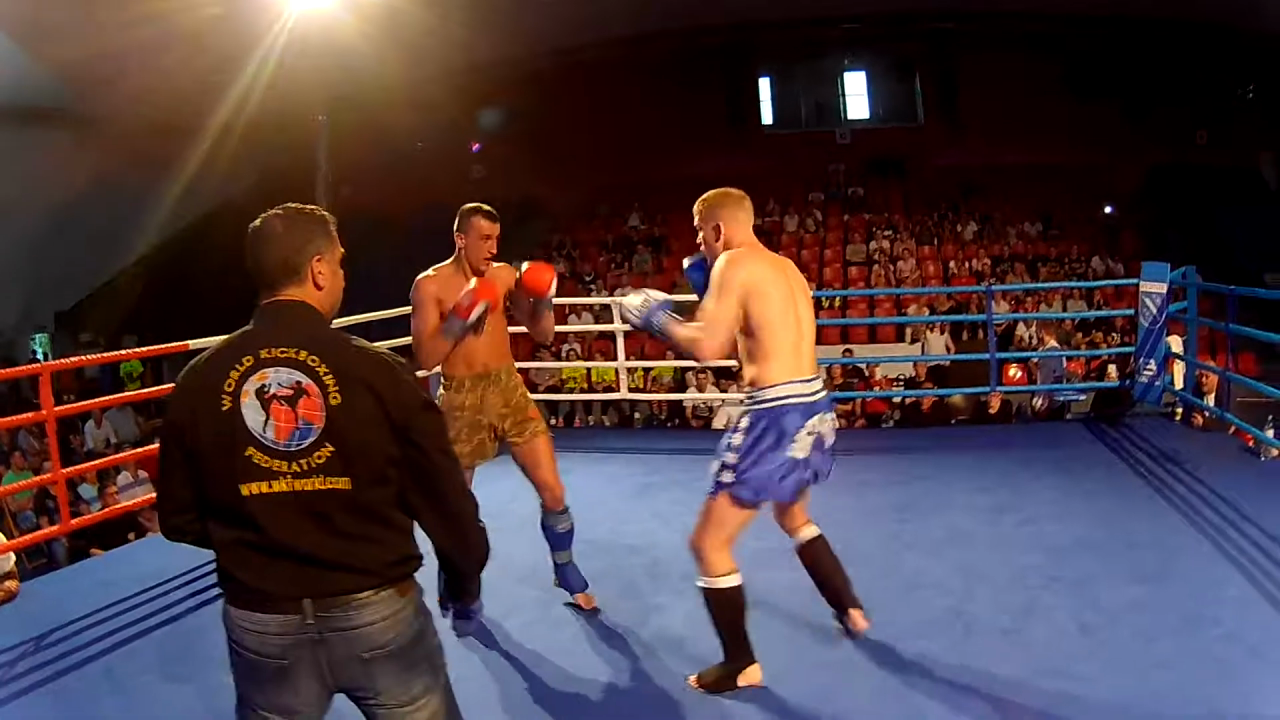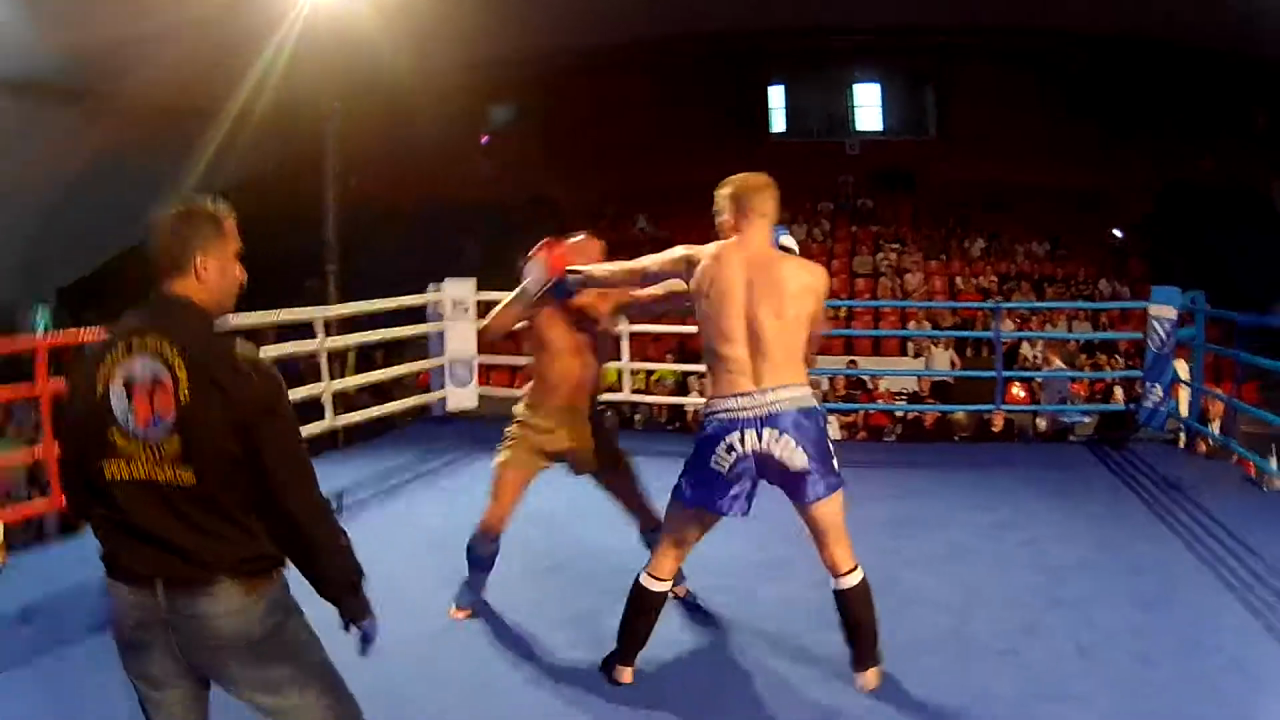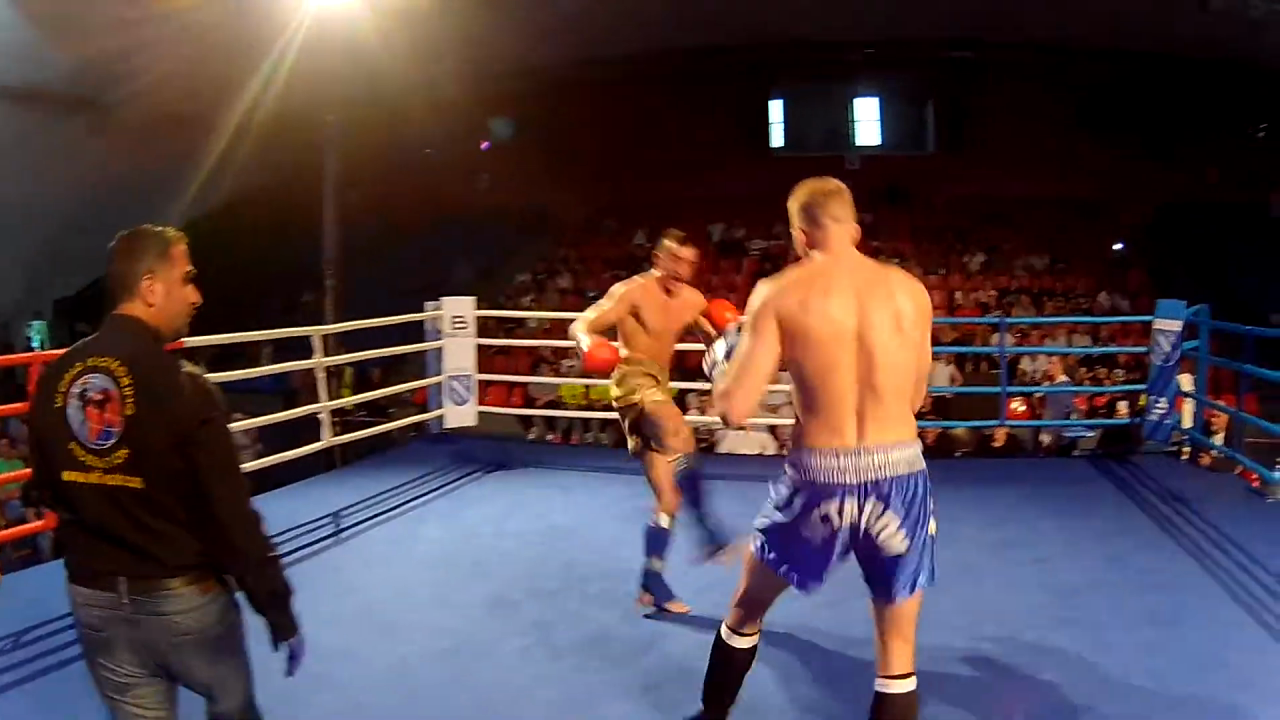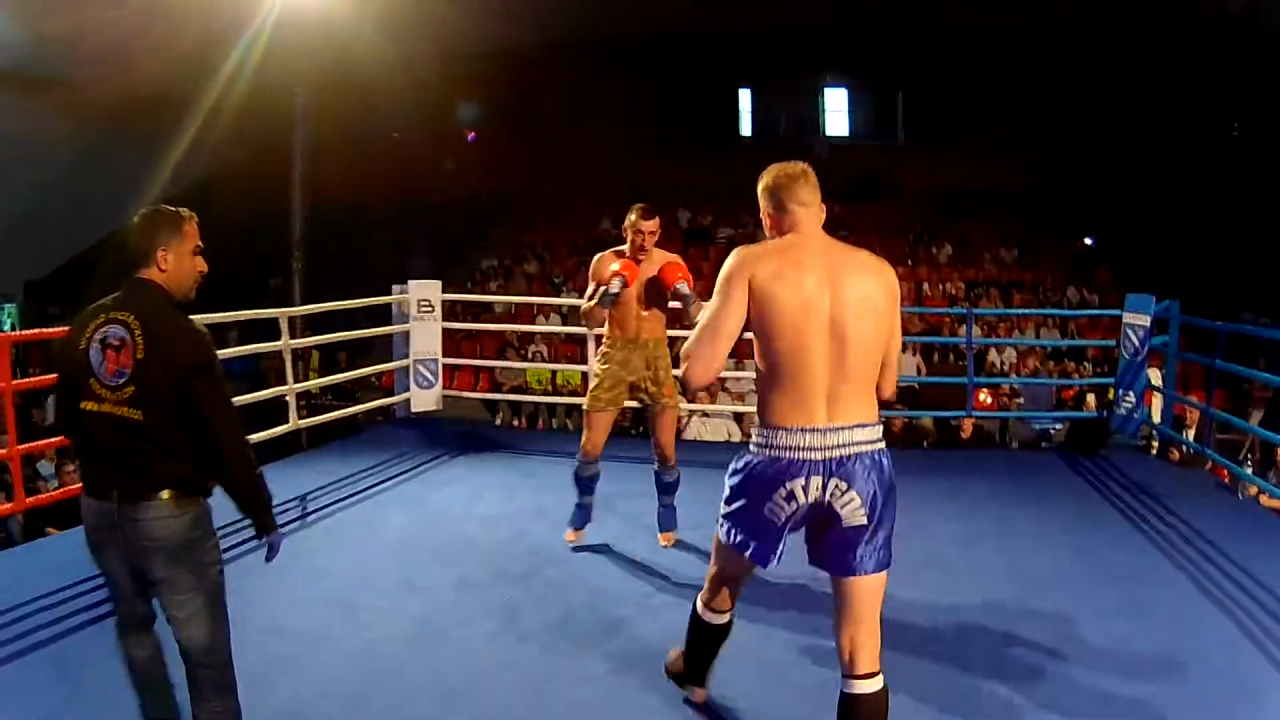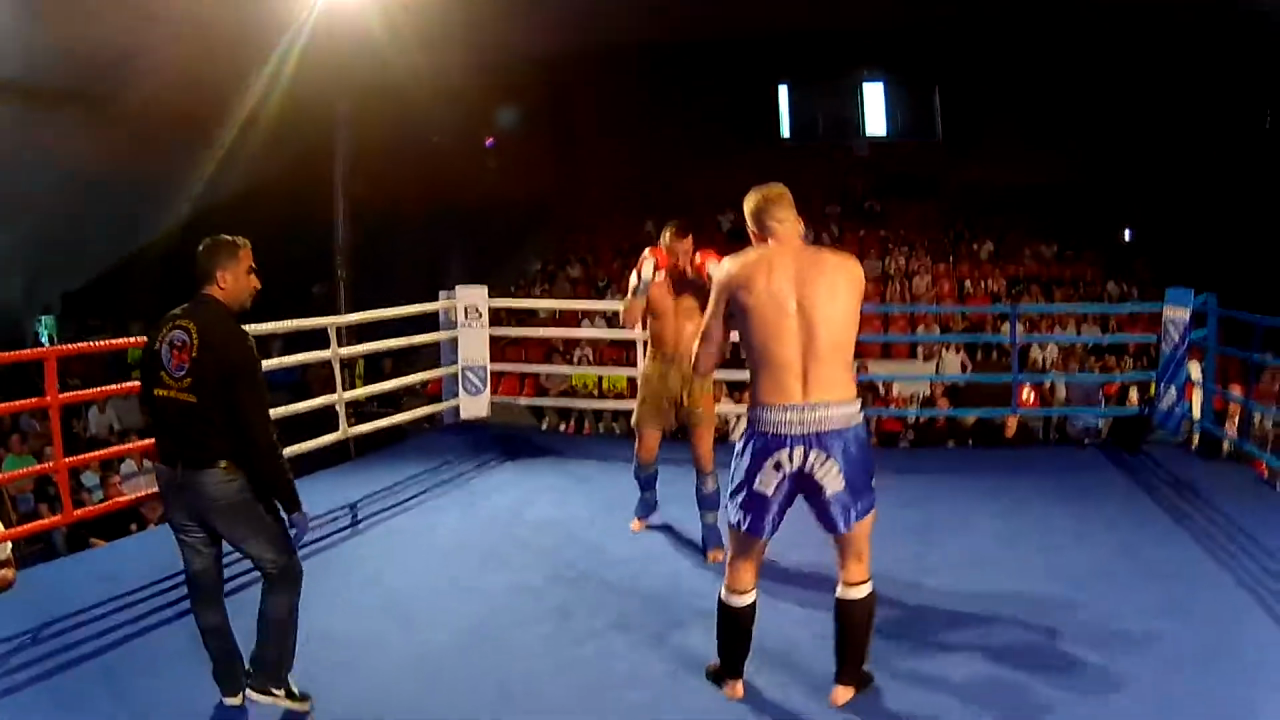
dt=0.5s
person 1, frame 1
left shoulder: (732, 265)
right shoulder: (785, 269)
left elbow: (705, 346)
left wrist: (655, 317)
left hip: (774, 412)
right hip: (813, 405)
left knee: (709, 544)
right knee: (792, 518)
left ankle: (740, 664)
right ankle: (850, 610)
person 1, frame 2
left shoulder: (700, 259)
right shoulder: (810, 274)
left elbow: (625, 273)
left wrist: (577, 274)
left hip: (728, 425)
right hip: (794, 416)
left knee: (670, 548)
right knee: (837, 551)
left ankle: (624, 660)
right ankle: (867, 664)
person 1, frame 3
left shoulder: (778, 294)
right shoulder: (912, 293)
left elbow: (735, 409)
left wrist: (728, 357)
left hip: (817, 484)
right hip: (898, 482)
left knee: (749, 607)
right knee: (896, 656)
person 1, frame 4
left shoulder: (750, 264)
right shoulder: (881, 274)
left elbow: (696, 372)
right elbow: (885, 387)
left wrist: (712, 318)
left hip: (780, 459)
right hip: (861, 459)
left knee: (724, 580)
right knee: (861, 644)
person 1, frame 5
left shoulder: (735, 273)
right shoulder: (848, 270)
left elbow: (702, 365)
left hip: (771, 433)
right hip: (840, 430)
left knee: (742, 562)
right knee: (854, 567)
left ankle: (731, 672)
right ankle: (846, 678)
person 2, frame 1
left shoulder: (200, 382)
right shoulder: (376, 370)
left elbow: (179, 518)
right elbow: (445, 497)
right wrist: (465, 581)
left hip: (261, 625)
right hip: (377, 613)
person 2, frame 2
left shoulder: (95, 363)
right shoulder: (237, 370)
left elbow: (79, 490)
right elbow: (296, 503)
right wrist: (352, 597)
left hip: (135, 603)
right hip: (233, 601)
person 2, frame 3
left shoulder: (56, 379)
right shoulder: (180, 387)
left elbow: (45, 491)
right elbow: (230, 514)
right wrist: (280, 611)
left hip: (98, 602)
right hip: (187, 598)
person 2, frame 4
left shoulder: (86, 325)
right shoulder: (182, 336)
left elbow: (69, 420)
right elbow: (225, 442)
right wrist: (264, 517)
left hip: (100, 511)
right hip: (169, 514)
left knee: (133, 624)
right knee: (205, 655)
person 2, frame 5
left shoulder: (164, 330)
right shoulder: (231, 340)
left elbow: (152, 402)
right elbow: (257, 432)
right wrist: (290, 500)
left hip: (174, 477)
right hip: (227, 479)
left knee: (204, 582)
right knee: (282, 569)
left ankle: (230, 682)
right ankle: (268, 679)
person 3, frame 1
left shoulder: (506, 276)
right shoulder: (430, 283)
left elbow: (543, 334)
right elbow: (427, 358)
left wrist: (544, 300)
right wrist: (462, 318)
left hip: (510, 390)
right hip: (461, 399)
left knee: (553, 492)
left ankle: (566, 574)
person 3, frame 2
left shoulder: (605, 297)
right shoulder: (539, 297)
left elbow: (653, 295)
right elbow: (489, 334)
right wrist: (532, 286)
left hip: (585, 418)
right hip: (537, 419)
left knee: (639, 506)
right knee: (494, 519)
right ankle: (473, 586)
person 3, frame 3
left shoulder: (693, 300)
right shoulder: (631, 291)
left elbow: (717, 340)
right elbow: (582, 326)
left wrist: (725, 332)
right wrist: (587, 343)
left hip: (659, 386)
right hip: (632, 383)
left knee: (667, 496)
right knee: (680, 434)
left ankle: (653, 585)
right ankle: (709, 534)
person 3, frame 4
left shoulder: (671, 263)
right shoulder: (604, 262)
left elbow: (693, 318)
right elbow: (589, 321)
left wrist: (688, 296)
right wrist: (606, 294)
left hip: (656, 356)
right hip: (615, 356)
left knee: (665, 450)
right knee: (590, 446)
left ankle: (667, 511)
right ankle: (583, 509)
person 3, frame 5
left shoulder: (705, 273)
right shoulder: (643, 274)
right elbow: (628, 321)
right wrist: (643, 282)
left hip: (696, 371)
right hip: (658, 370)
left knee: (703, 458)
right knee: (645, 452)
left ankle: (712, 532)
right ankle: (647, 500)
